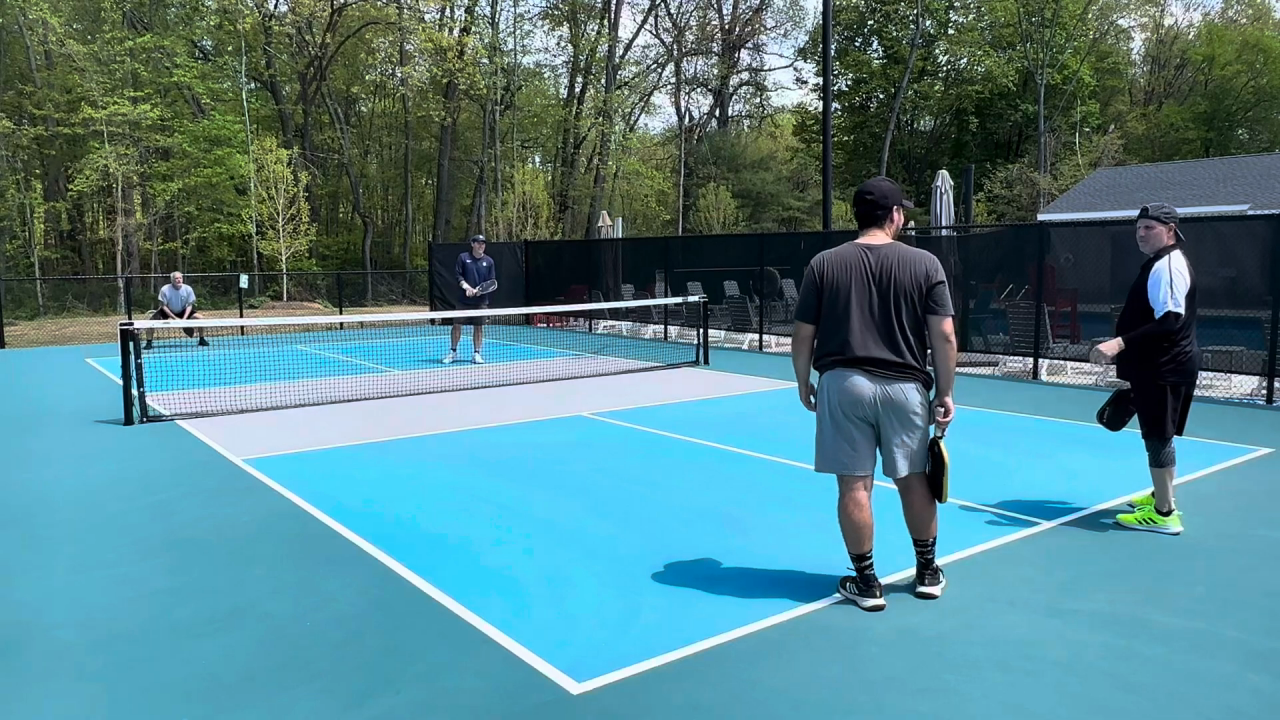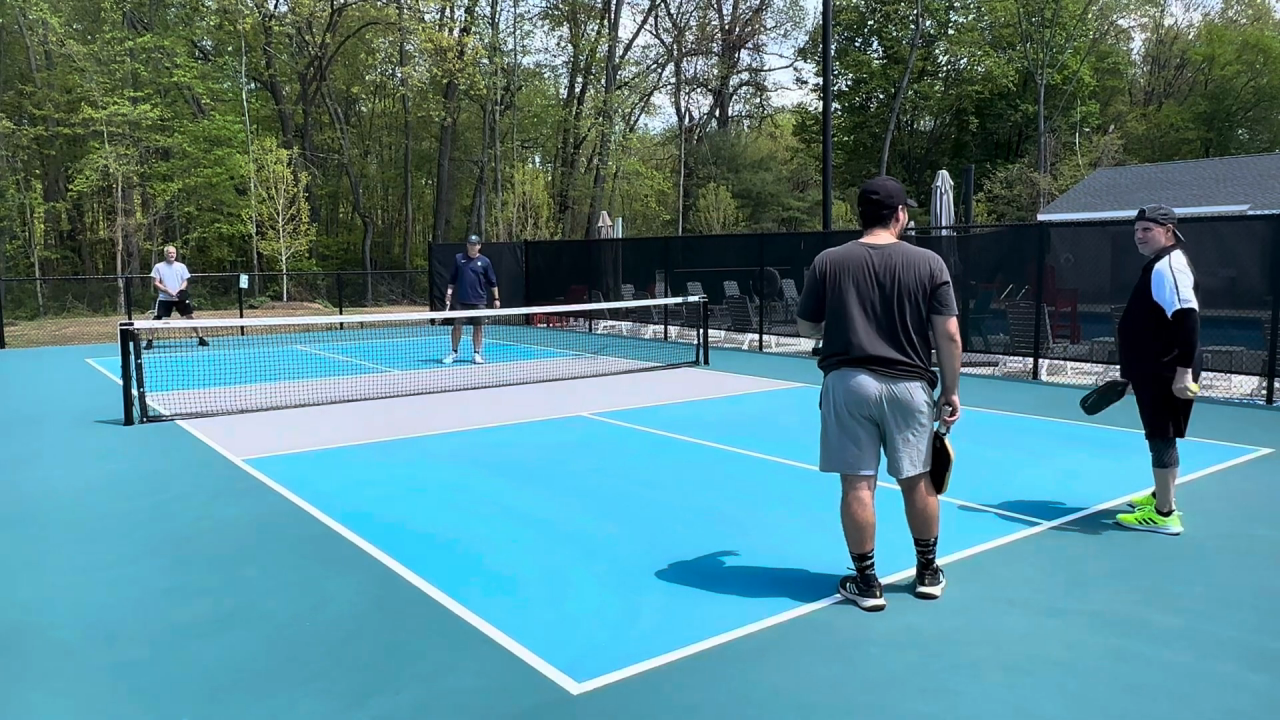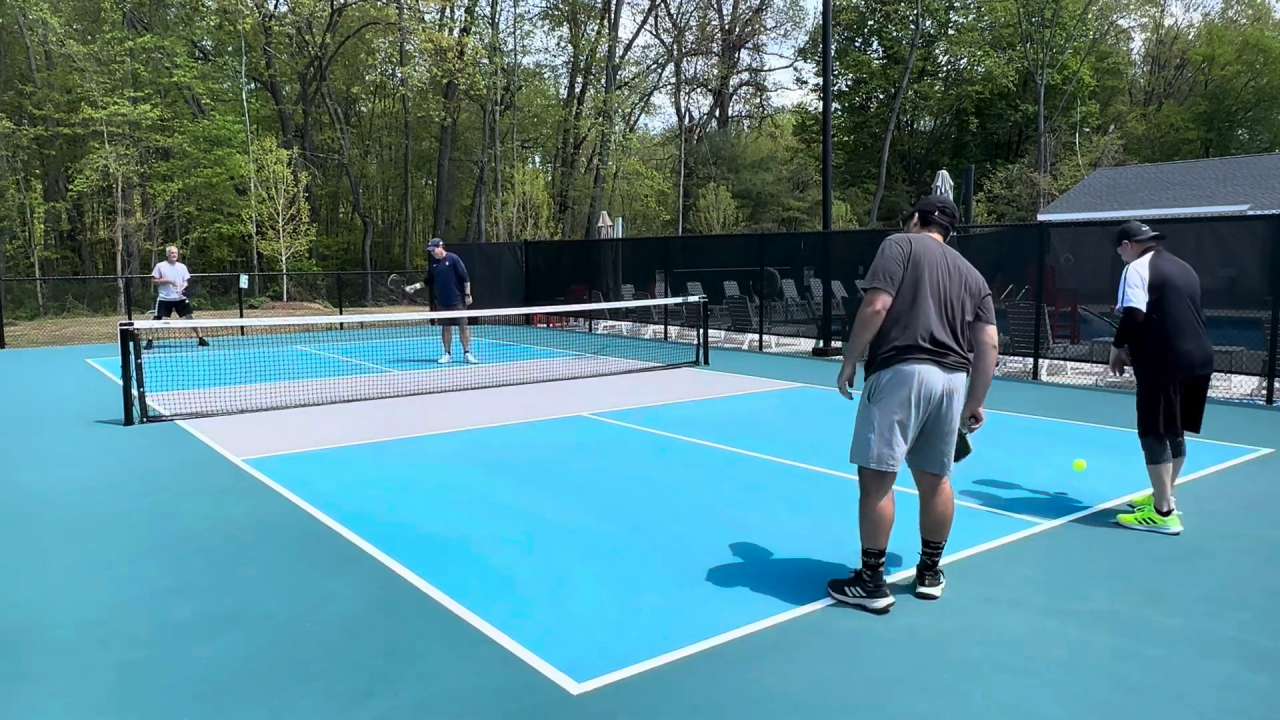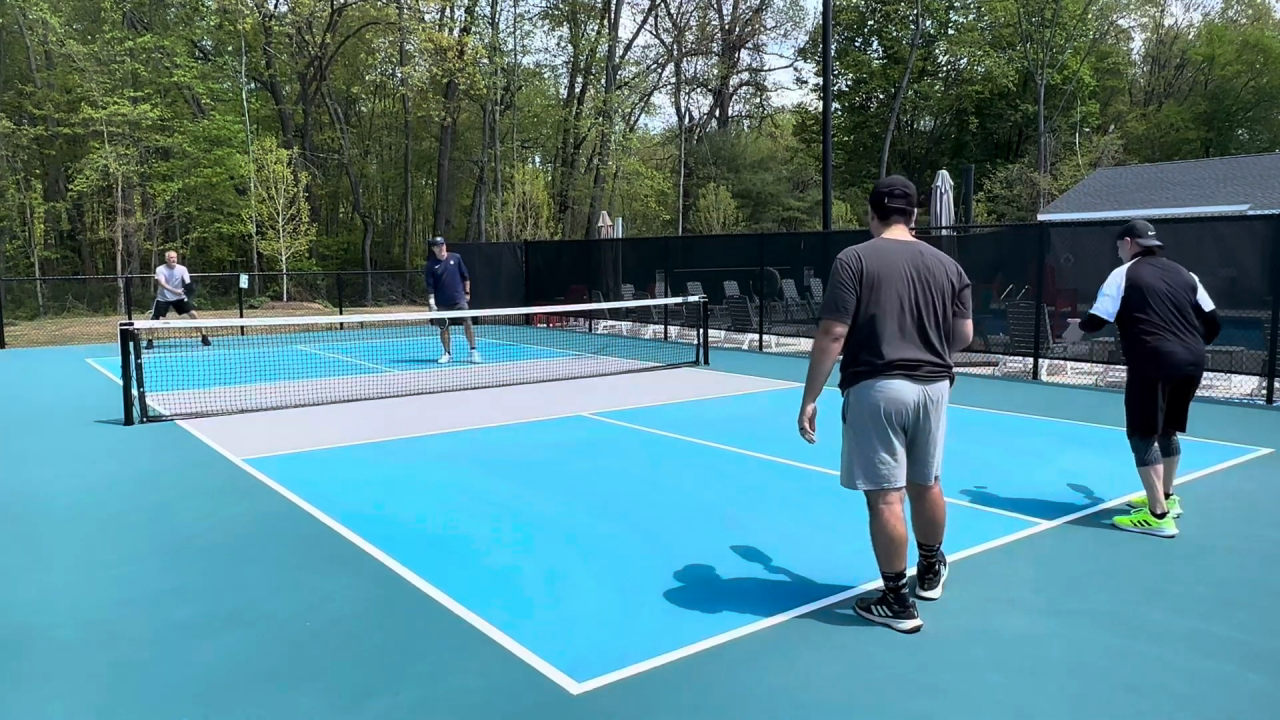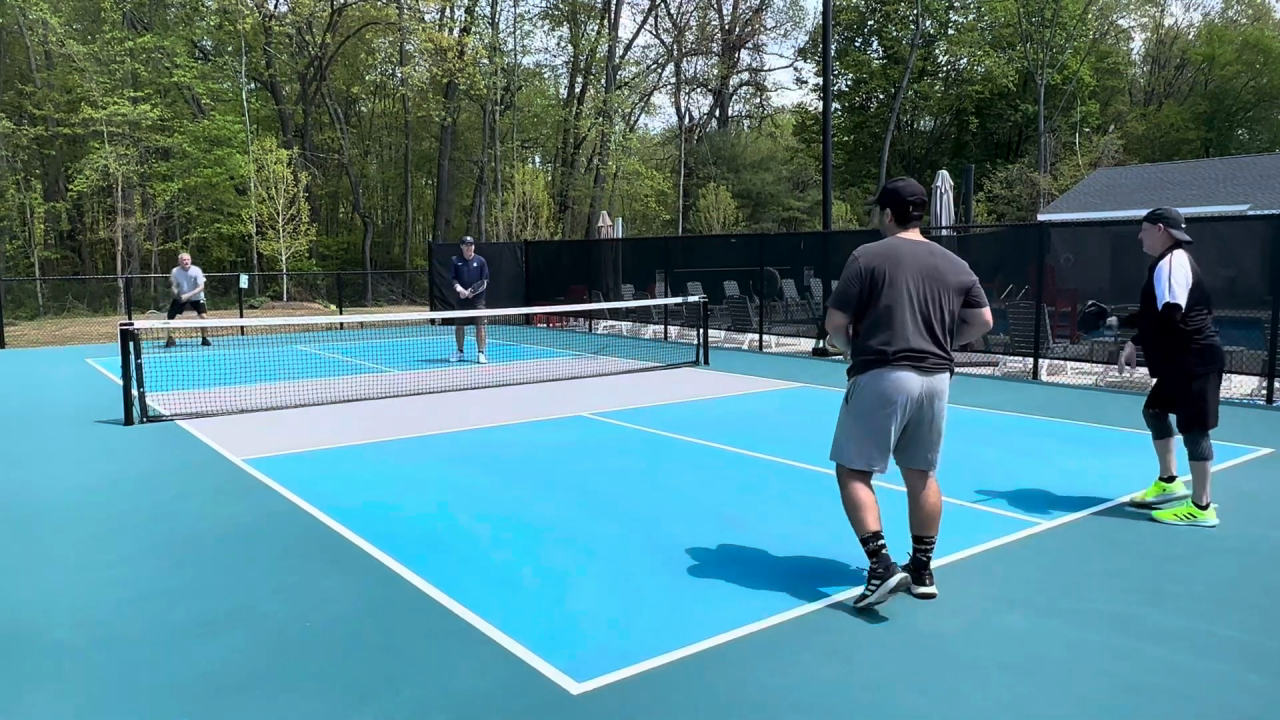
dt=1s
person 1, frame 1
left shoulder: (824, 264)
right shoulder: (925, 264)
left elbow: (803, 335)
right elbow: (944, 336)
left wrist: (804, 383)
right wrist: (945, 393)
left hip: (844, 385)
right hip: (904, 387)
left knee: (854, 485)
right knee: (913, 479)
left ankle: (866, 583)
right ankle: (927, 572)
person 1, frame 2
left shoulder: (828, 262)
right shoulder: (928, 263)
left elbow: (807, 326)
right elbow: (949, 335)
right wrist: (950, 391)
left hip: (849, 383)
right hip: (908, 385)
left knee: (857, 484)
right knee: (918, 480)
left ankle: (866, 582)
right ankle: (927, 573)
person 1, frame 3
left shoulder: (901, 244)
right shoulder: (972, 273)
left elbow: (876, 305)
right elbow: (989, 346)
left wrist: (849, 360)
right wrist: (975, 402)
left hip: (901, 373)
right hip: (951, 378)
left knee: (876, 477)
right knee: (935, 479)
left ankle: (871, 581)
right ankle: (930, 572)
person 1, frame 4
left shoulder: (854, 260)
right shoulder: (947, 265)
left elbow: (832, 335)
right elbow: (964, 335)
left wrist: (809, 399)
left hip: (876, 390)
right hip: (932, 387)
left knee: (885, 496)
right knee: (926, 485)
left ankle: (898, 602)
right ankle: (929, 572)
person 1, frame 5
left shoulder: (868, 257)
right shoulder: (954, 264)
left elbow: (835, 323)
right elbow: (983, 321)
left wrist: (849, 346)
left hip: (881, 378)
right hip: (934, 379)
left knee: (853, 473)
right knee: (922, 475)
left ankle: (882, 565)
right ankle: (921, 570)
person 2, frame 1
left shoulder: (1167, 267)
right shoulder: (1160, 264)
left elbow: (1169, 322)
left wrist: (1120, 343)
right wrist: (1126, 344)
left hip: (1164, 369)
right hip: (1159, 367)
left knee: (1158, 436)
right knee: (1159, 435)
left ankle: (1164, 513)
right ankle: (1161, 496)
person 2, frame 2
left shoulder: (1168, 267)
right shoulder: (1161, 265)
left elbow: (1187, 319)
left wrist: (1184, 370)
left hip: (1165, 371)
right hip: (1156, 369)
left knee: (1161, 437)
right knee: (1161, 435)
left ankle: (1164, 514)
right ankle: (1161, 496)
person 2, frame 3
left shoulder: (1138, 268)
right shoulder: (1184, 268)
left elbow: (1133, 317)
left wrist: (1118, 348)
right wrist: (1132, 344)
left hip: (1164, 363)
right hip: (1196, 360)
left knee: (1154, 433)
right knee: (1173, 432)
left ankle: (1164, 513)
right ankle: (1163, 496)
person 2, frame 4
left shoulder: (1123, 275)
right shoulder: (1184, 274)
left elbow: (1098, 319)
right elbow: (1212, 322)
left wrist: (1078, 328)
right wrist: (1189, 345)
left hip: (1153, 365)
right hip: (1190, 363)
left knee: (1142, 434)
right knee: (1165, 430)
left ankle: (1158, 515)
right ankle: (1166, 498)
person 2, frame 5
left shoulder: (1172, 262)
right shoulder: (1166, 265)
left elbow: (1169, 315)
right elbow: (1151, 314)
left wrist: (1134, 344)
right wrist: (1120, 321)
left hip: (1194, 361)
right hip: (1178, 362)
left knee: (1193, 428)
right knee: (1154, 411)
left ankle: (1201, 507)
right ankle: (1168, 482)
